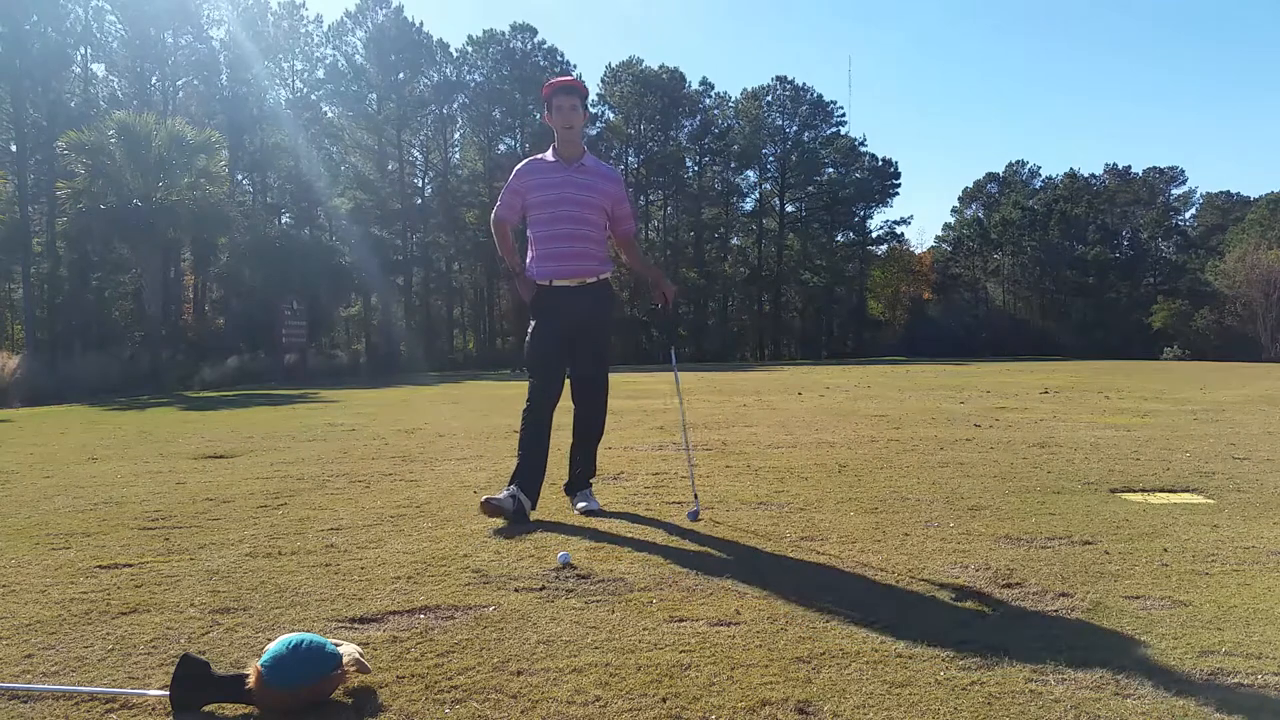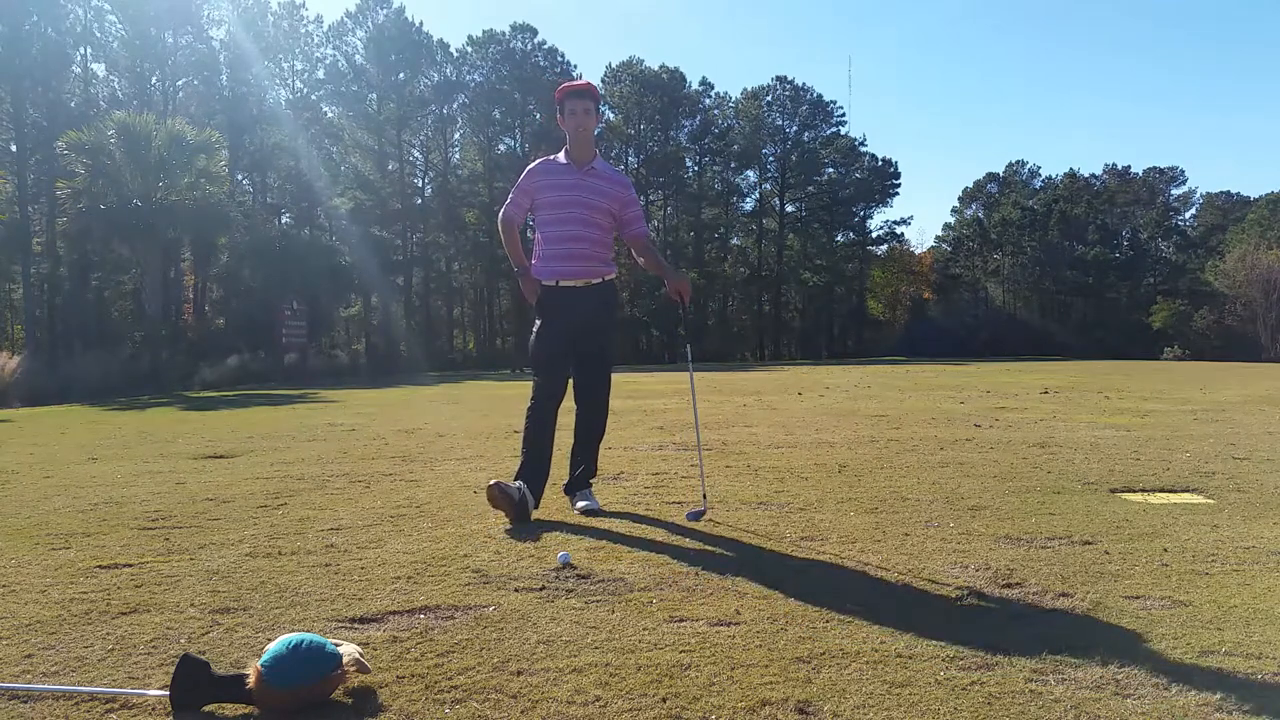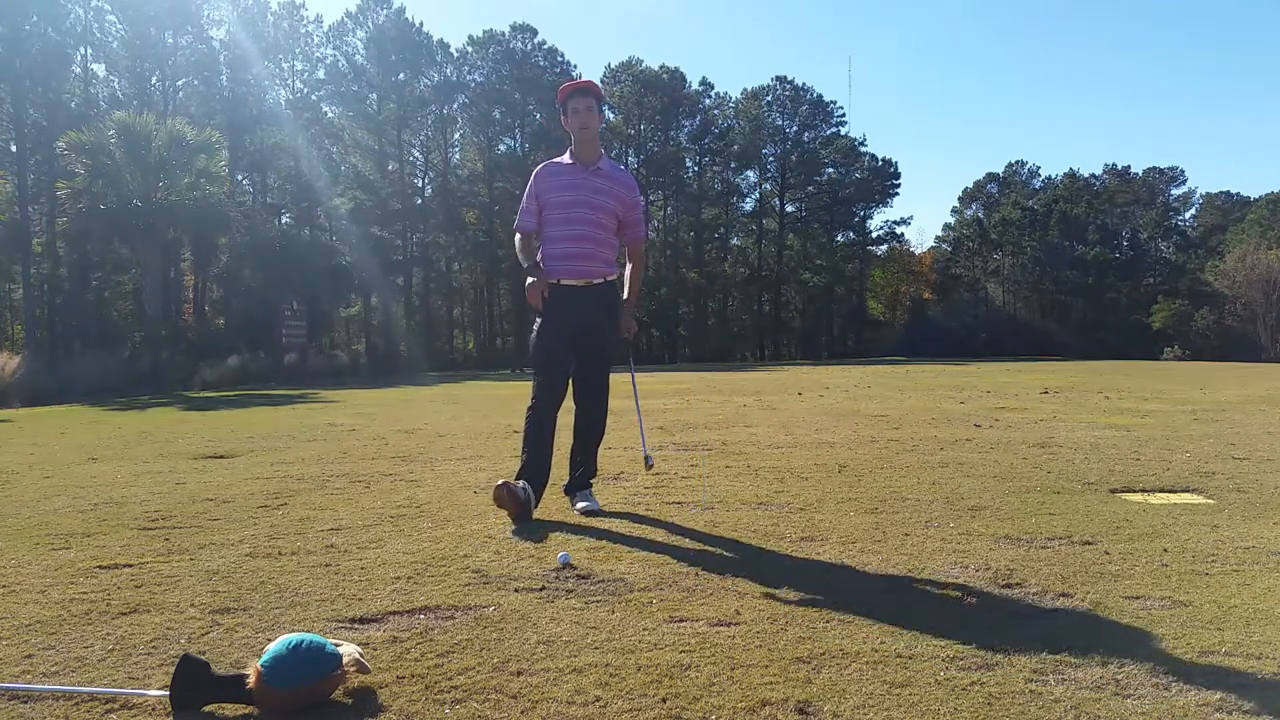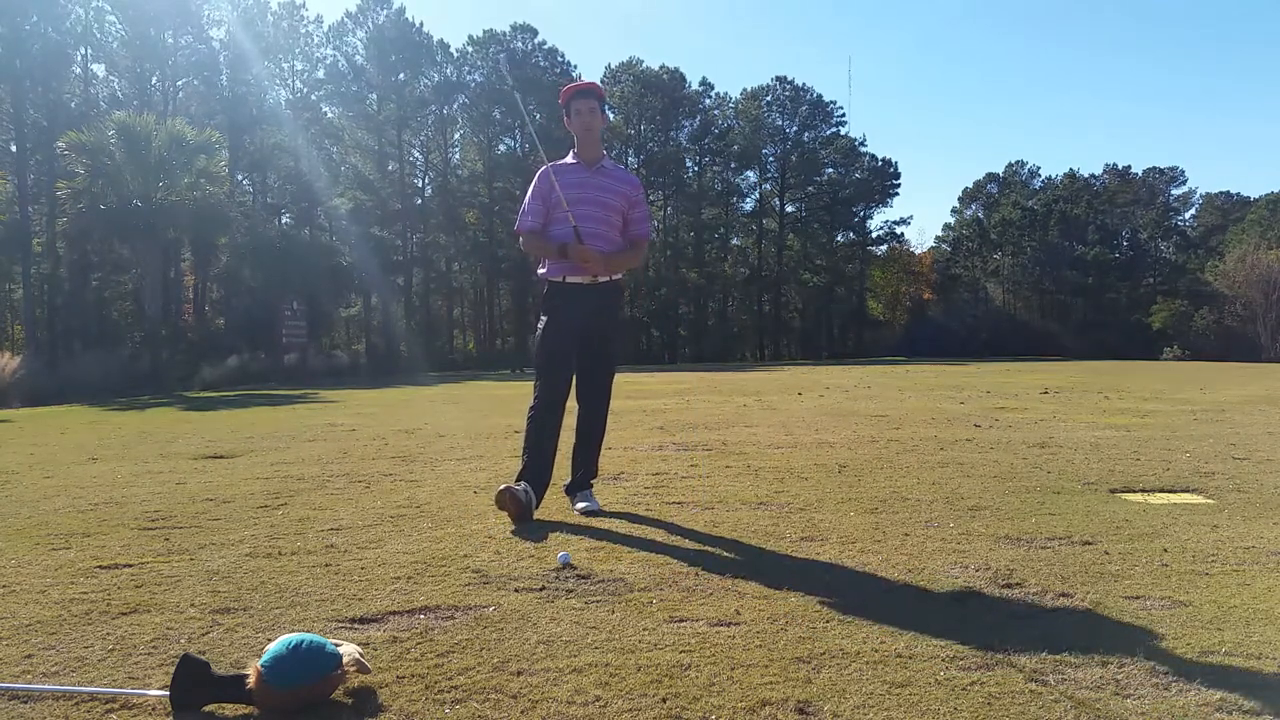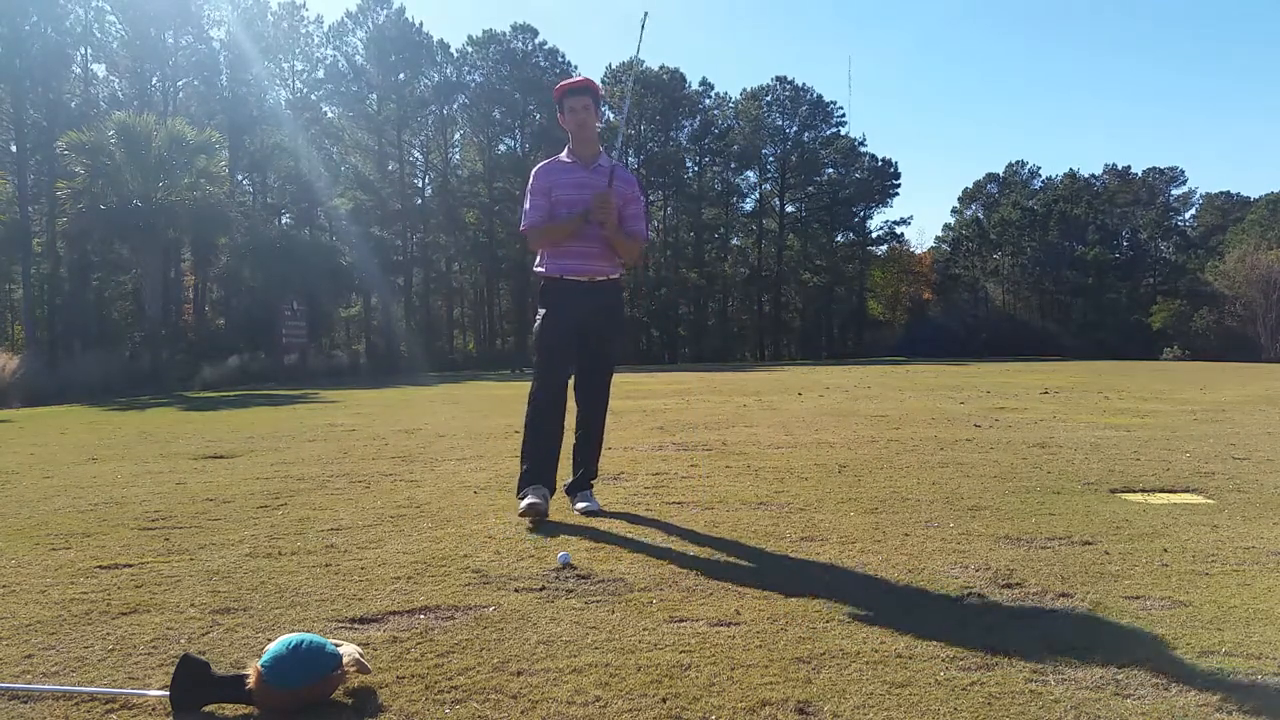
dt=1s
person 1, frame 1
left shoulder: (609, 178)
right shoulder: (529, 172)
left elbow: (626, 241)
right elbow: (500, 222)
left wrist: (653, 276)
right wrist: (517, 275)
left hip: (594, 297)
right hip: (547, 298)
left knee: (592, 396)
right knee: (541, 395)
left ankle: (581, 485)
right ankle: (522, 492)
person 1, frame 2
left shoulder: (618, 183)
right shoulder: (539, 173)
left elbow: (639, 243)
right elbow: (508, 220)
left wrist: (668, 274)
right wrist: (523, 273)
left hip: (598, 298)
right hip: (551, 296)
left knee: (593, 396)
right knee: (545, 393)
left ankle: (581, 484)
right ankle: (527, 487)
person 1, frame 3
left shoulder: (623, 182)
right shoulder: (545, 175)
left elbow: (635, 250)
right elbow: (523, 234)
left wrist: (629, 303)
right wrist: (531, 270)
left hip: (600, 299)
right hip: (555, 297)
left knee: (593, 398)
right knee: (545, 394)
left ankle: (581, 485)
right ankle: (528, 486)
person 1, frame 4
left shoulder: (627, 183)
right shoulder: (550, 176)
left elbow: (639, 250)
right elbow: (528, 239)
left wrist: (604, 261)
right wrist: (565, 252)
left hip: (605, 297)
right hip: (560, 294)
left knee: (595, 396)
right knee: (548, 392)
left ankle: (582, 485)
right ankle: (529, 486)
person 1, frame 5
left shoulder: (624, 179)
right shoulder: (546, 173)
left elbow: (633, 252)
right elbow: (535, 237)
left wrist: (609, 225)
right wrist: (586, 215)
left hip: (604, 296)
right hip: (558, 293)
left knee: (594, 395)
right knee: (547, 387)
left ankle: (582, 484)
right ankle: (536, 485)
